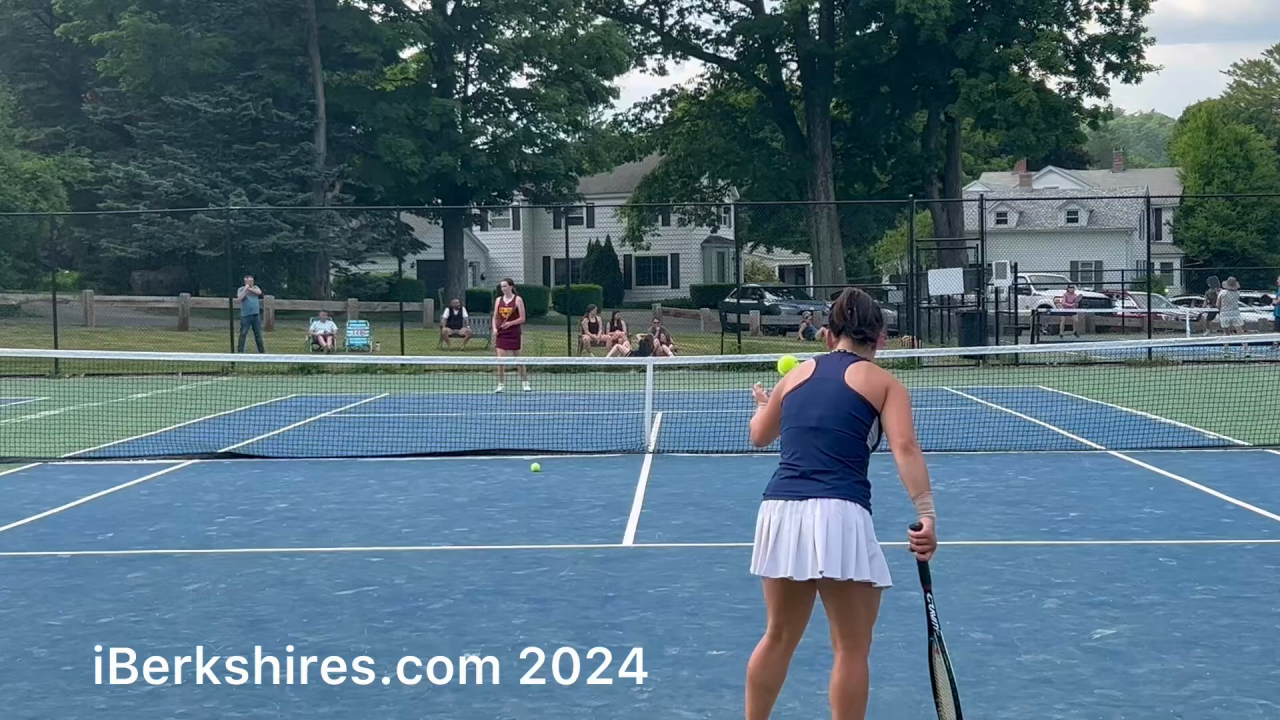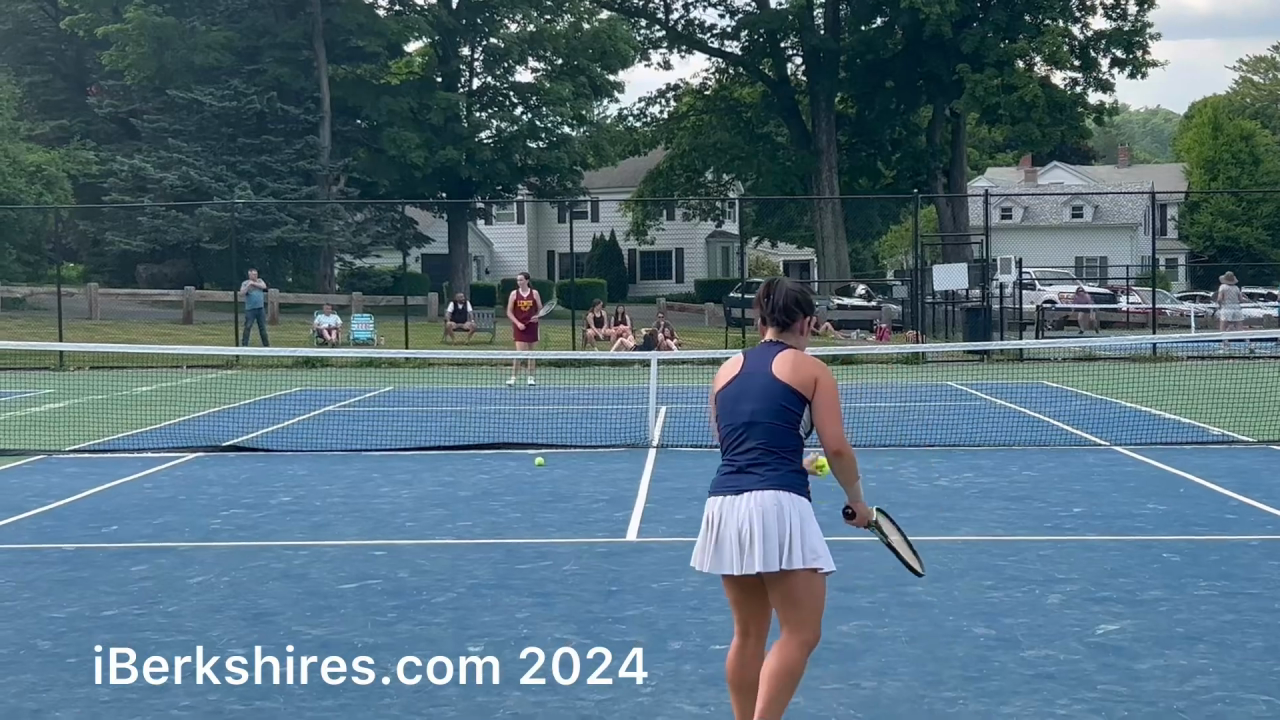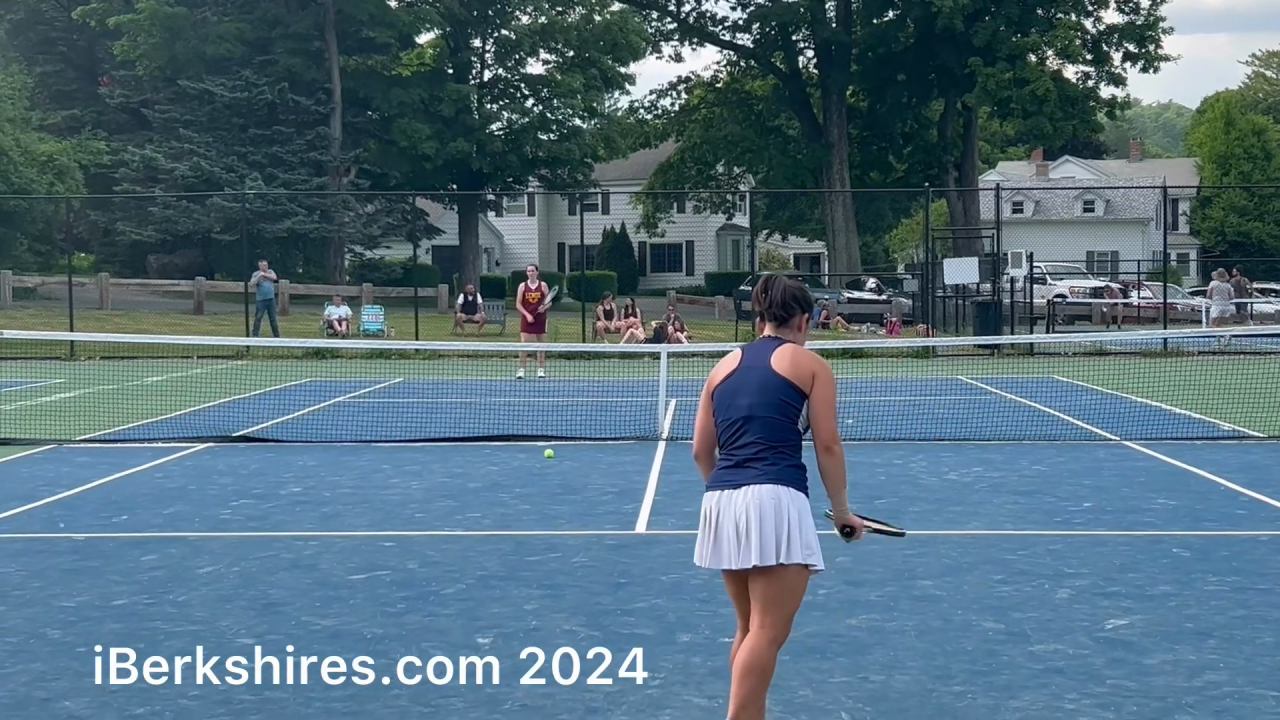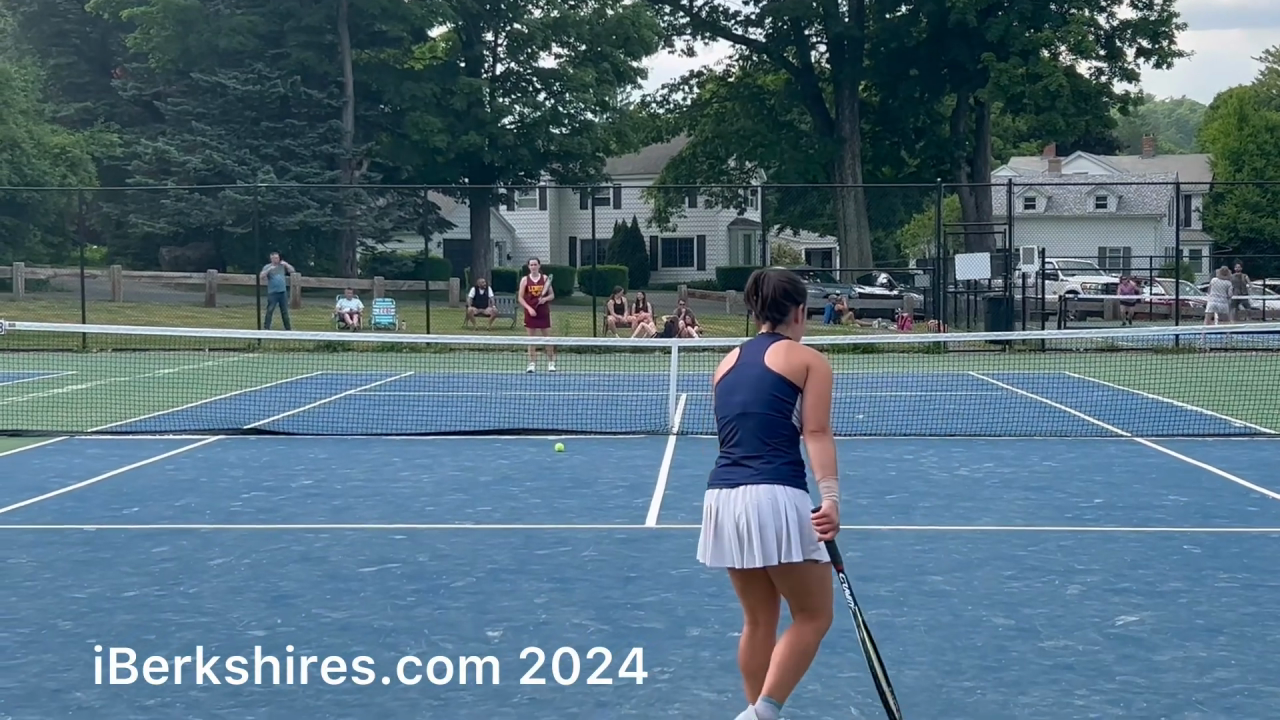
dt=0.5s
person 1, frame 1
left shoulder: (796, 375)
right shoulder: (884, 383)
left elbow: (759, 437)
right elbow: (905, 449)
left wrist: (763, 402)
right wrist: (927, 514)
left hip: (780, 511)
right hip: (837, 516)
left knee: (778, 638)
right knee: (851, 651)
person 1, frame 2
left shoulder: (726, 370)
right shoulder: (811, 370)
right elbow: (837, 448)
right wrist: (858, 501)
left hip: (724, 506)
right hip: (778, 506)
left knee: (748, 634)
right knee: (800, 634)
person 1, frame 3
left shoulder: (724, 366)
right shoulder: (811, 364)
left elbow: (702, 450)
right elbow: (827, 445)
right wrist: (842, 509)
left hip: (721, 502)
right hip: (775, 500)
left knee: (749, 628)
right knee: (768, 632)
person 1, frame 4
left shoulder: (728, 362)
right shoulder: (809, 359)
right elbow: (816, 433)
right wrist: (830, 498)
left hip: (723, 497)
right hip: (777, 498)
left knee: (758, 621)
right knee: (814, 617)
